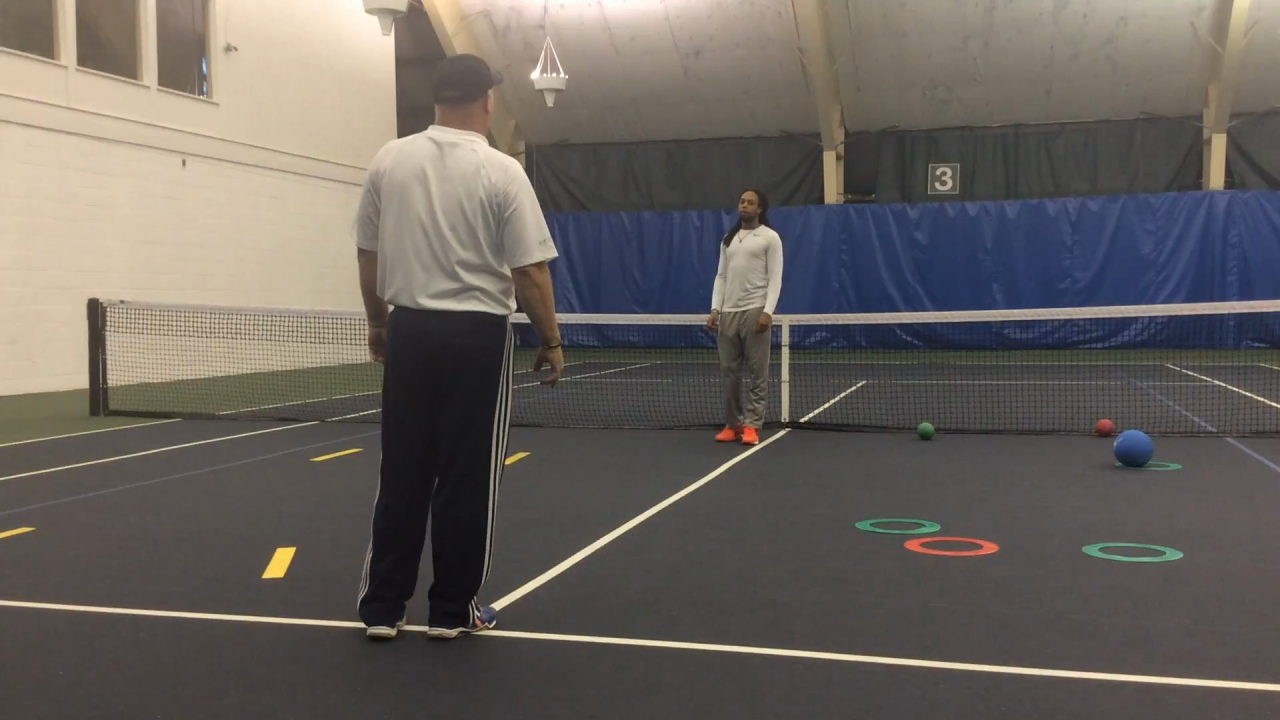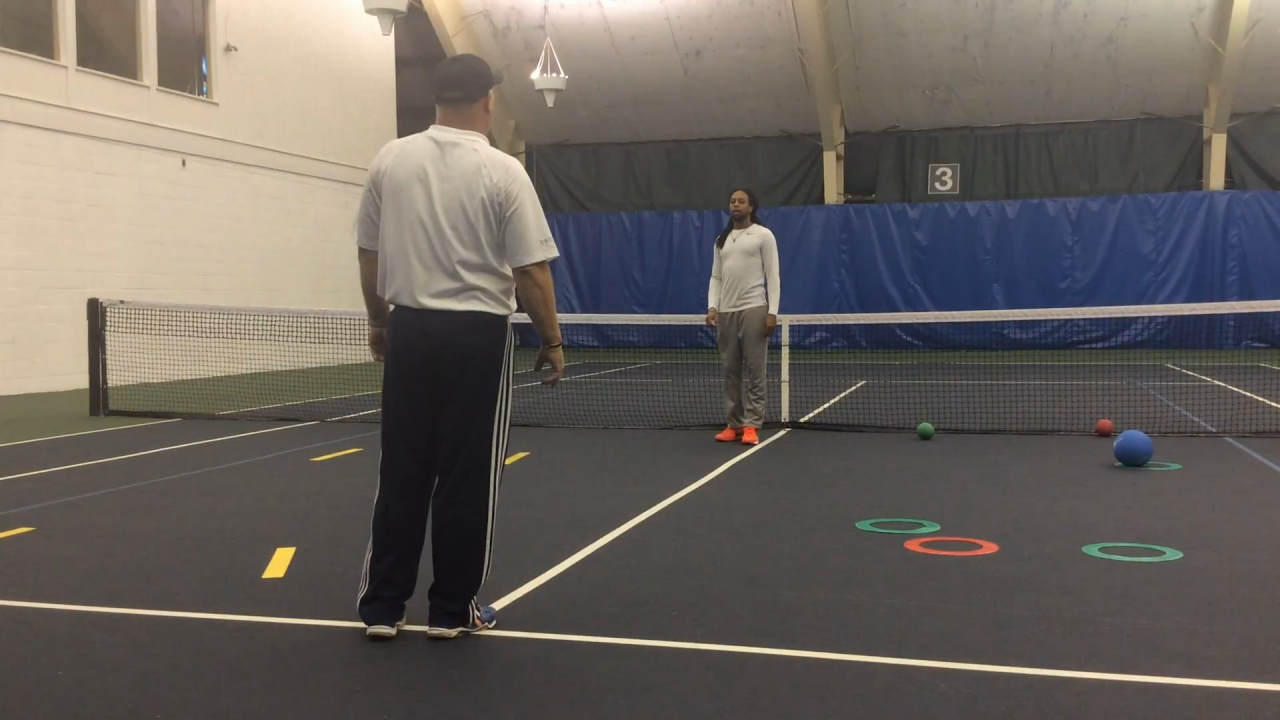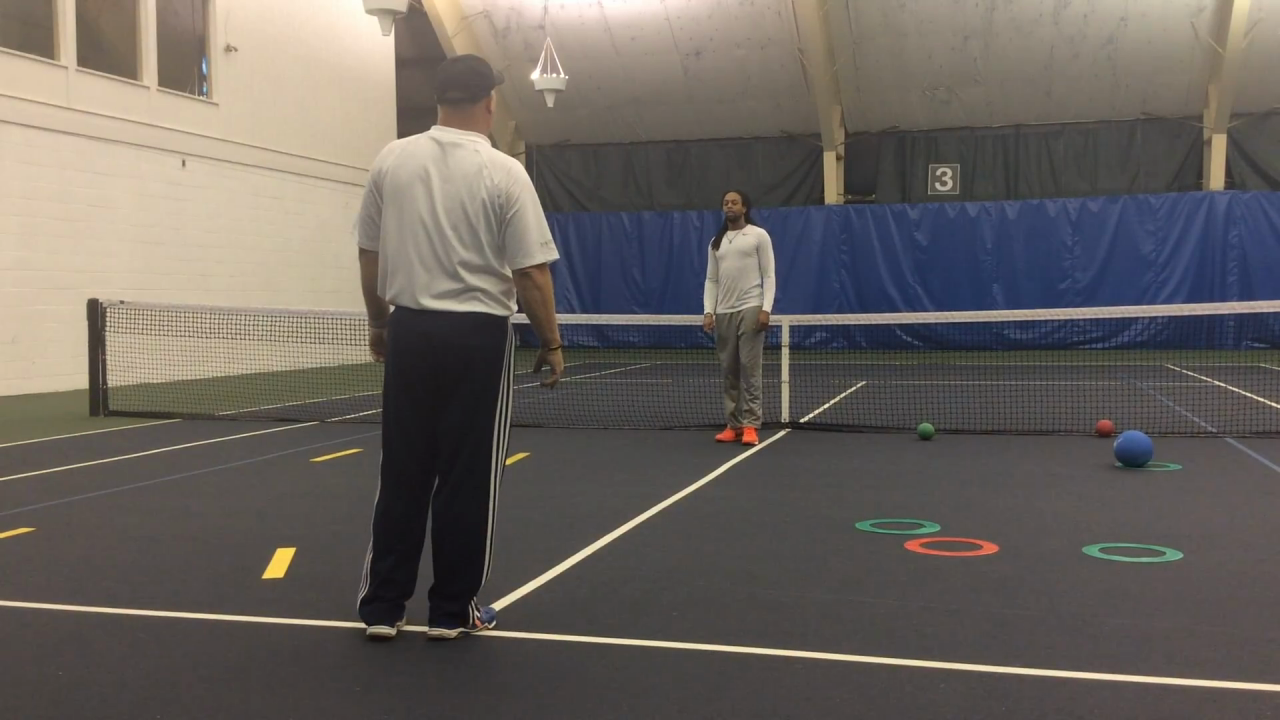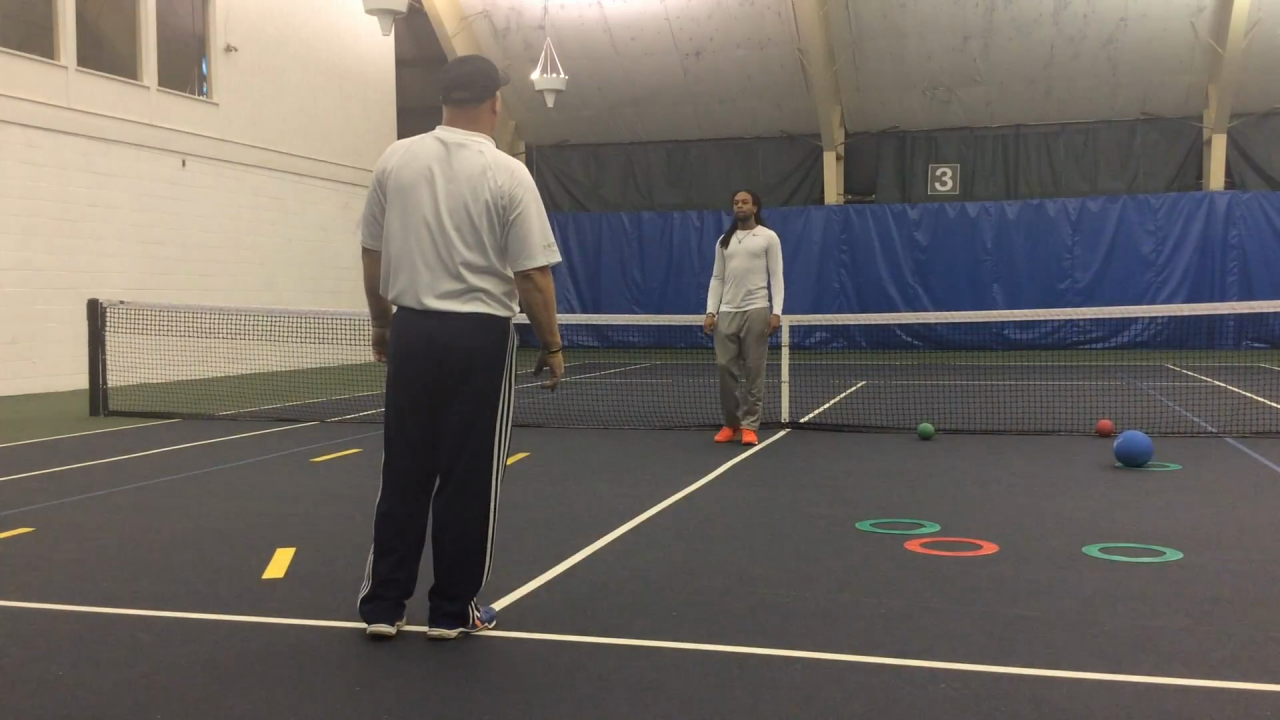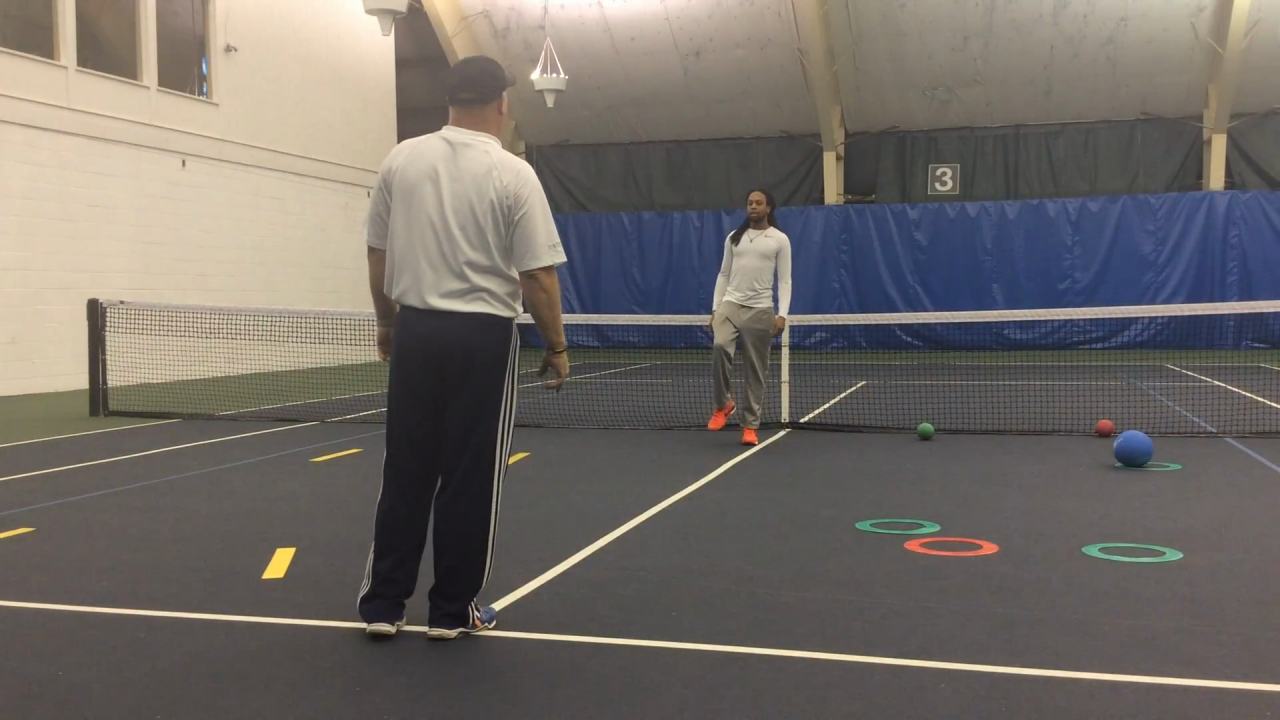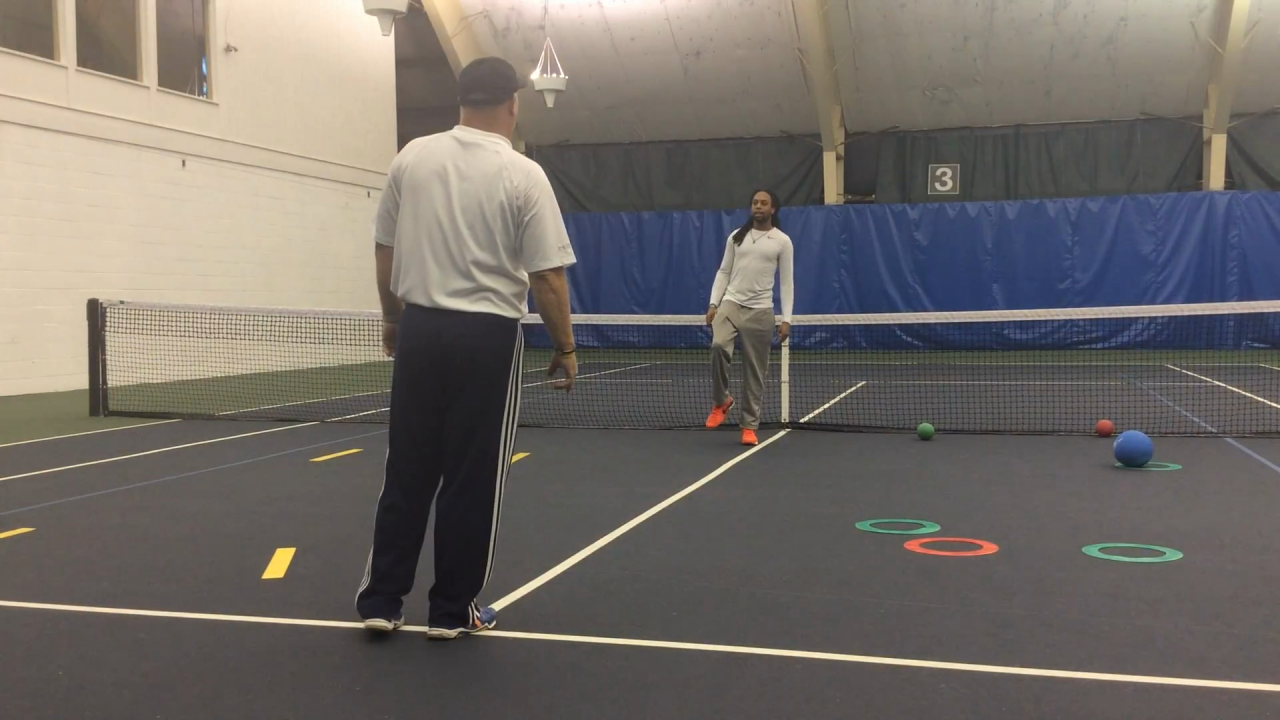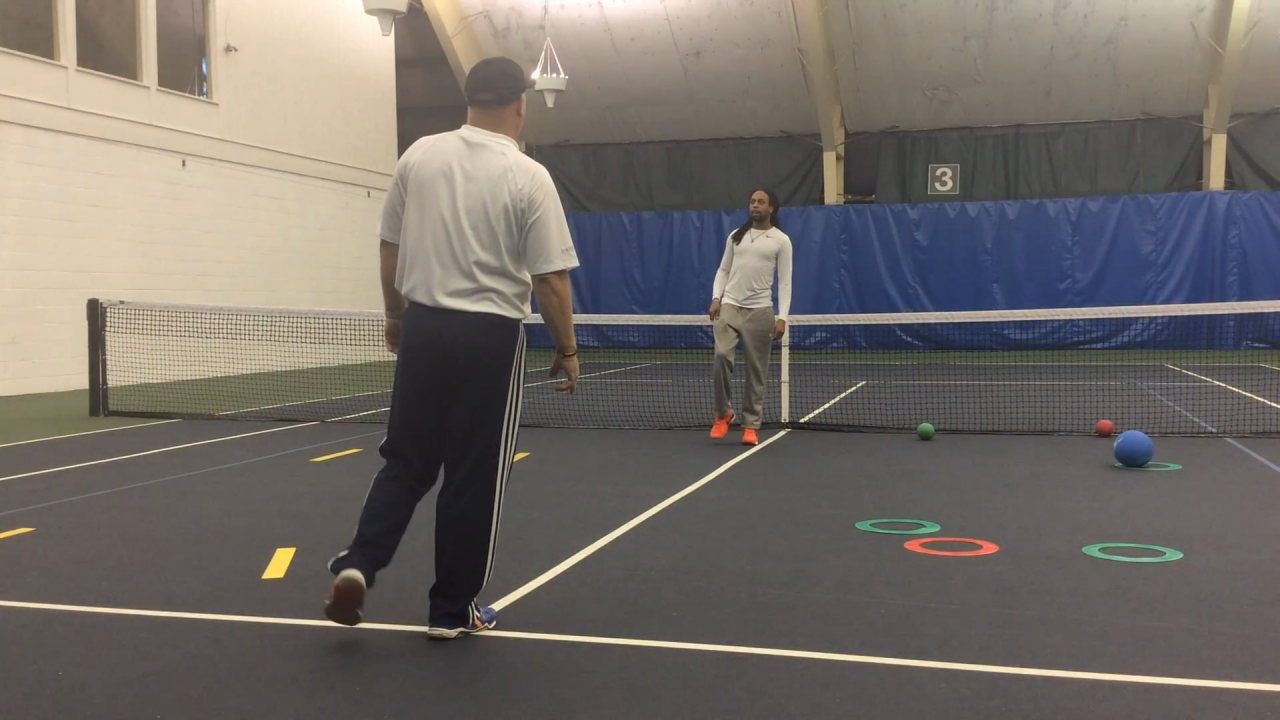
dt=0.5s
person 1, frame 1
left shoulder: (388, 160)
right shoulder: (502, 171)
left elbow: (368, 255)
right elbow: (529, 270)
left wrist: (377, 321)
right wrist: (551, 340)
left hip: (409, 331)
right hip: (476, 335)
left knee: (401, 475)
right knee: (465, 479)
left ankle: (382, 606)
right ankle: (451, 610)
person 1, frame 2
left shoulder: (390, 159)
right shoulder: (502, 170)
left elbow: (369, 254)
right elbow: (530, 270)
left wrist: (377, 320)
right wrist: (552, 339)
left hip: (409, 331)
right hip: (477, 336)
left knee: (401, 473)
right knee: (465, 478)
left ankle: (382, 604)
right ankle: (452, 609)
person 1, frame 3
left shoulder: (391, 159)
right shoulder: (504, 171)
left elbow: (370, 254)
right elbow: (531, 272)
left wrist: (378, 321)
right wrist: (551, 342)
left hip: (409, 332)
right hip: (477, 336)
left knee: (402, 474)
right knee: (466, 479)
left ankle: (383, 606)
right ankle: (452, 610)
person 1, frame 4
left shoulder: (395, 159)
right shoulder: (507, 173)
left elbow: (372, 255)
right elbow: (532, 274)
left wrist: (381, 322)
right wrist: (552, 344)
left hip: (412, 332)
right hip: (479, 337)
left knee: (403, 474)
right knee: (467, 479)
left ankle: (383, 603)
right ankle: (452, 609)
person 1, frame 5
left shoulder: (401, 158)
right shoulder: (512, 173)
left elbow: (377, 253)
right elbow: (537, 274)
left wrist: (386, 321)
right wrist: (556, 345)
left hip: (415, 331)
right hip: (482, 336)
left knee: (405, 474)
right knee: (468, 480)
left ankle: (383, 603)
right ankle: (452, 610)
person 1, frame 6
left shoulder: (411, 157)
right shoulder: (523, 174)
left elbow: (385, 251)
right elbow: (547, 276)
left wrist: (392, 319)
right wrist: (565, 347)
left hip: (420, 330)
right hip: (487, 337)
left knee: (408, 473)
right knee: (471, 481)
left ankle: (380, 599)
right ankle: (452, 609)
person 1, frame 7
left shoulder: (418, 155)
right shoulder: (528, 176)
left elbow: (390, 248)
right elbow: (550, 279)
left wrist: (395, 315)
right wrist: (567, 349)
left hip: (422, 327)
right hip: (488, 336)
left knee: (405, 463)
right knee: (473, 479)
left ankle: (357, 565)
right ankle: (452, 609)
person 2, frame 1
left shoulder: (770, 237)
right shoulder: (728, 239)
left elbow: (775, 278)
right elbow: (721, 276)
left wrist: (767, 312)
right wrist: (715, 308)
left hip: (755, 311)
right hip: (728, 312)
left knee: (756, 371)
right knee: (729, 370)
left ankle: (752, 425)
right ankle: (734, 424)
person 2, frame 2
left shoulder: (763, 235)
right shoulder: (721, 240)
left elbow: (773, 276)
right elbow: (716, 277)
left wrist: (772, 312)
right wrist: (712, 307)
left hip: (753, 309)
right hip: (726, 312)
left knee: (755, 371)
right knee: (730, 371)
left ankle: (752, 426)
right ankle: (734, 424)
person 2, frame 3
left shoulder: (759, 235)
right shoulder: (716, 242)
left elbow: (768, 276)
right elbow: (711, 280)
left wrist: (766, 309)
right wrist: (708, 312)
left hip: (751, 309)
right hip: (724, 313)
left knee: (750, 368)
right knee: (729, 372)
left ankle: (751, 425)
right ankle: (734, 425)
person 2, frame 4
left shoulder: (769, 237)
right shoulder: (724, 240)
left elbow: (776, 277)
right elbow: (717, 278)
left wrist: (776, 312)
right wrist: (711, 312)
left hip: (756, 311)
right hip: (727, 312)
left knee: (754, 371)
right knee: (726, 368)
left ankle: (749, 427)
right ankle: (731, 423)
person 2, frame 5
left shoulder: (780, 240)
right shoulder: (734, 237)
left elbow: (784, 281)
right elbow: (723, 275)
left wrist: (782, 314)
right wrist: (715, 309)
left hip: (760, 310)
right hip: (730, 304)
left knee: (755, 370)
right knee: (721, 347)
left ankle: (750, 426)
right ankle: (723, 405)
person 2, frame 6
left shoulder: (783, 241)
right shoulder: (736, 236)
left elbow: (787, 282)
right elbow: (724, 272)
left wrist: (786, 319)
right wrist: (713, 303)
left hip: (760, 311)
right hip: (731, 303)
left knee: (755, 370)
right knee: (719, 345)
left ankle: (749, 427)
right ankle: (721, 401)
person 2, frame 7
left shoulder: (781, 240)
right shoulder: (736, 236)
left elbow: (785, 281)
right elbow: (723, 270)
left wrist: (782, 317)
right wrist: (716, 298)
left hip: (760, 310)
right hip: (729, 306)
left knee: (756, 368)
right knee: (722, 357)
left ankle: (751, 426)
right ankle: (723, 415)
